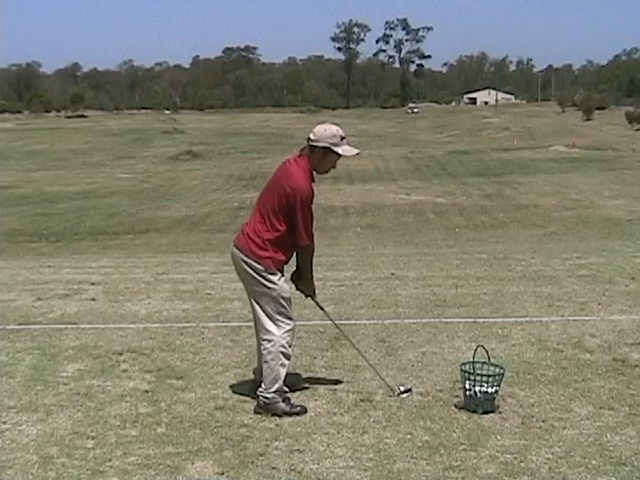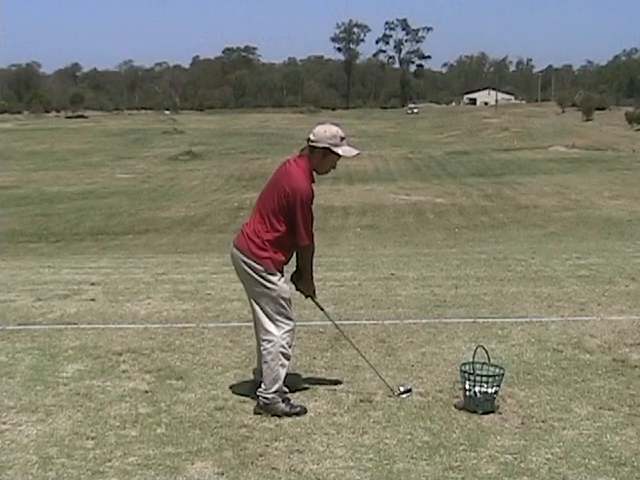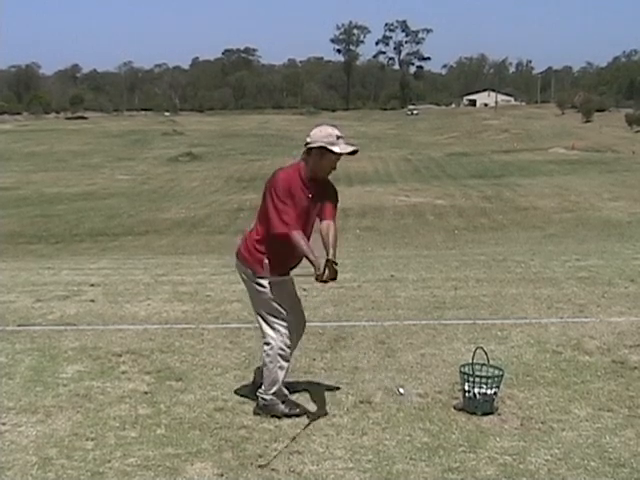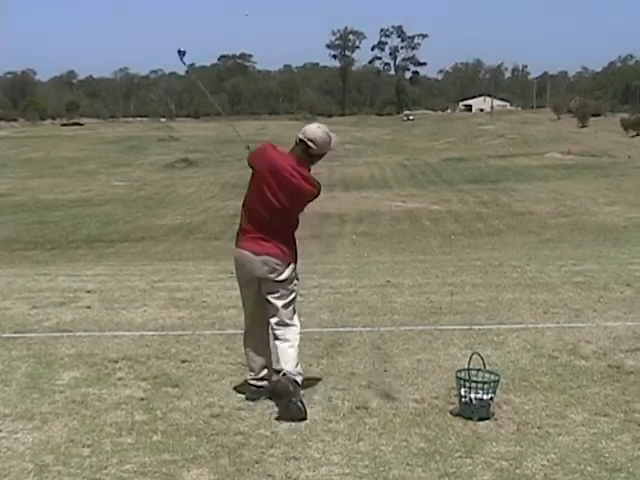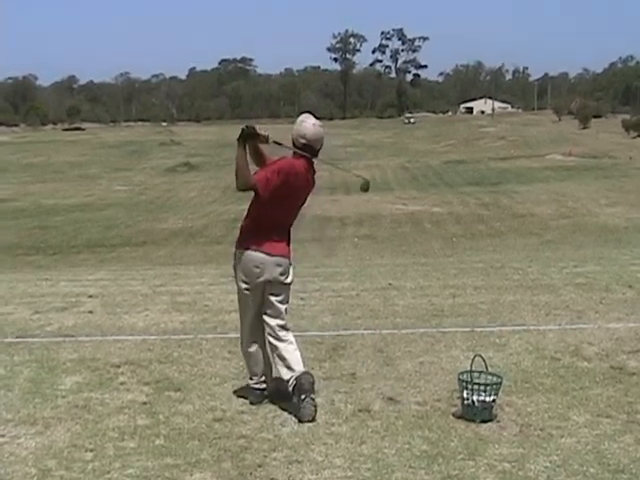
dt=1s
person 1, frame 1
left shoulder: (293, 165)
right shoulder: (301, 186)
right elbow: (304, 240)
left wrist: (299, 270)
right wrist: (306, 278)
left hip: (245, 249)
right hip: (261, 259)
left knee: (269, 324)
right knee: (280, 327)
left ankle: (265, 378)
right ankle: (270, 397)
person 1, frame 2
left shoulder: (292, 166)
right shoulder: (301, 186)
right elbow: (305, 240)
left wrist: (299, 271)
right wrist: (307, 278)
left hip: (246, 249)
right hip: (261, 260)
left knee: (268, 324)
right knee: (280, 328)
left ankle: (265, 378)
right ankle: (270, 397)
person 1, frame 3
left shoulder: (327, 190)
right shoulder: (282, 179)
left elbow: (327, 222)
right elbow: (286, 230)
left wrist: (331, 259)
right wrist: (315, 263)
left hip: (280, 267)
right hip: (259, 263)
left knee: (295, 325)
right knee: (281, 330)
left ankle: (265, 378)
right ankle: (269, 398)
person 1, frame 4
left shoulder: (268, 156)
right shoulder: (310, 186)
left hip: (245, 253)
right hip: (278, 260)
left knee: (254, 323)
right knee: (284, 325)
left ankle: (257, 382)
right ankle: (287, 380)
person 1, frame 5
left shoulder: (287, 168)
right shoulder: (306, 174)
left elbow: (244, 183)
left wrist: (243, 145)
left hip: (256, 257)
right hip: (278, 259)
left knee: (256, 323)
right knee: (278, 326)
left ankle: (262, 382)
right ankle: (298, 380)
